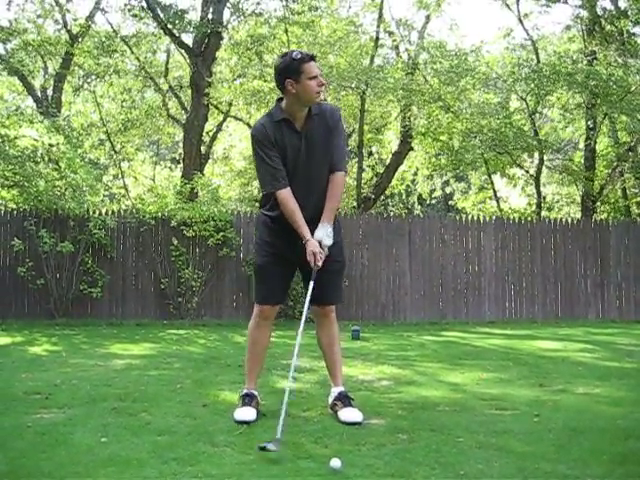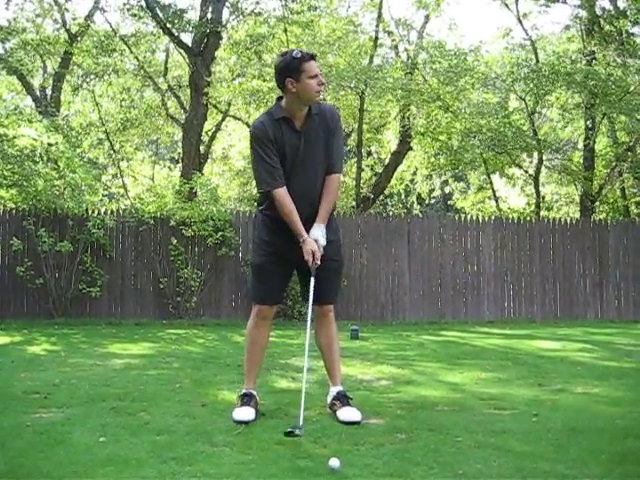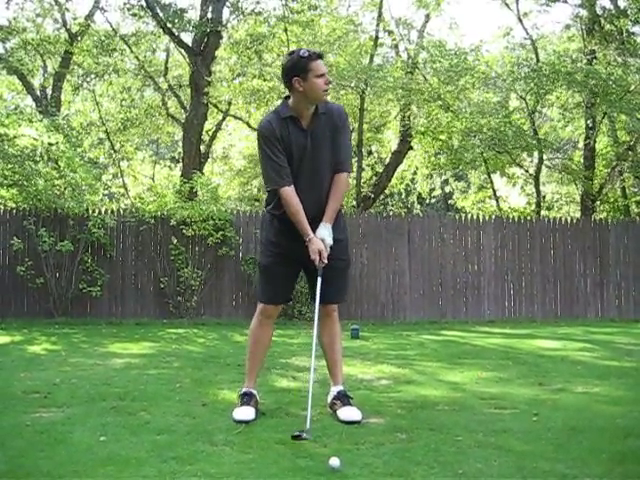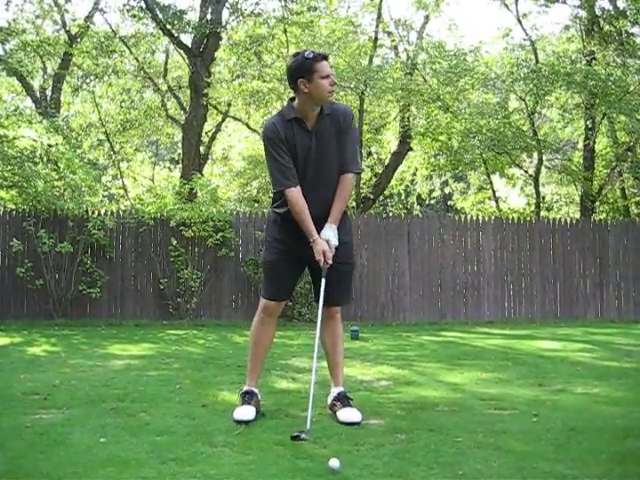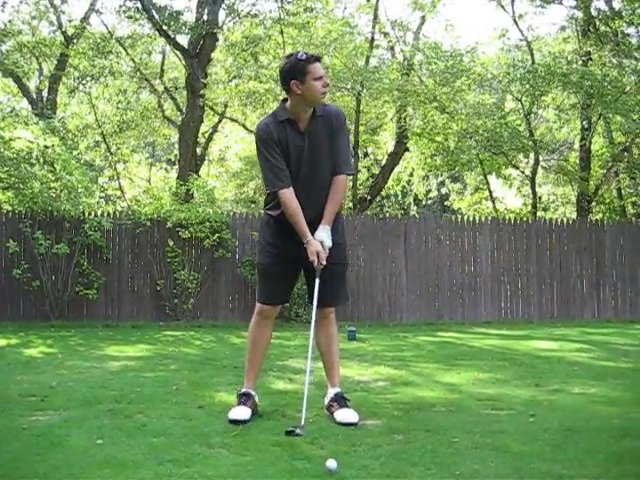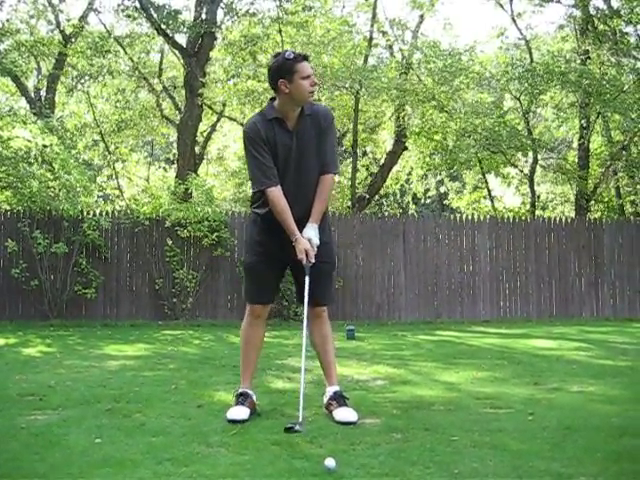
dt=0.2s
person 1, frame 1
left shoulder: (330, 117)
right shoulder: (264, 130)
left elbow: (337, 173)
right elbow: (280, 190)
left wrist: (324, 230)
right wrist: (306, 239)
left hip: (323, 229)
right hip: (277, 232)
left knee: (326, 311)
right knee: (264, 311)
left ankle: (338, 392)
right ankle: (250, 393)
person 1, frame 2
left shoulder: (329, 117)
right shoulder: (263, 128)
left elbow: (334, 175)
right elbow: (276, 189)
left wrist: (319, 229)
right wrist: (303, 238)
left hip: (321, 228)
right hip: (275, 231)
left knee: (325, 310)
right knee: (262, 310)
left ankle: (336, 392)
right ankle: (248, 393)
person 1, frame 3
left shoulder: (336, 116)
right shoulder: (270, 127)
left elbow: (342, 174)
right elbow: (284, 188)
left wrist: (325, 228)
right wrist: (308, 237)
left hip: (328, 228)
right hip: (283, 230)
left knee: (329, 309)
right knee: (267, 309)
left ankle: (337, 392)
right ankle: (249, 392)
person 1, frame 4
left shoulder: (342, 117)
right shoulder: (275, 128)
left elbow: (348, 174)
right elbow: (290, 189)
left wrist: (330, 230)
right wrist: (313, 238)
left hip: (333, 228)
right hip: (287, 230)
left knee: (332, 310)
right knee: (270, 306)
left ankle: (338, 393)
right ankle: (250, 391)
person 1, frame 5
left shoulder: (334, 119)
right shoulder: (268, 130)
left elbow: (340, 176)
right elbow: (283, 190)
left wrist: (323, 230)
right wrist: (307, 239)
left hip: (327, 230)
right hip: (281, 232)
left knee: (327, 311)
right knee: (265, 310)
left ankle: (334, 393)
right ankle: (248, 393)
person 1, frame 6
left shoulder: (322, 118)
right shoulder: (257, 128)
left elbow: (327, 175)
right elbow: (270, 188)
left wrist: (311, 228)
right wrist: (294, 237)
left hip: (314, 228)
right hip: (268, 230)
left knee: (319, 311)
right knee: (256, 310)
left ankle: (333, 392)
right ankle: (245, 392)
